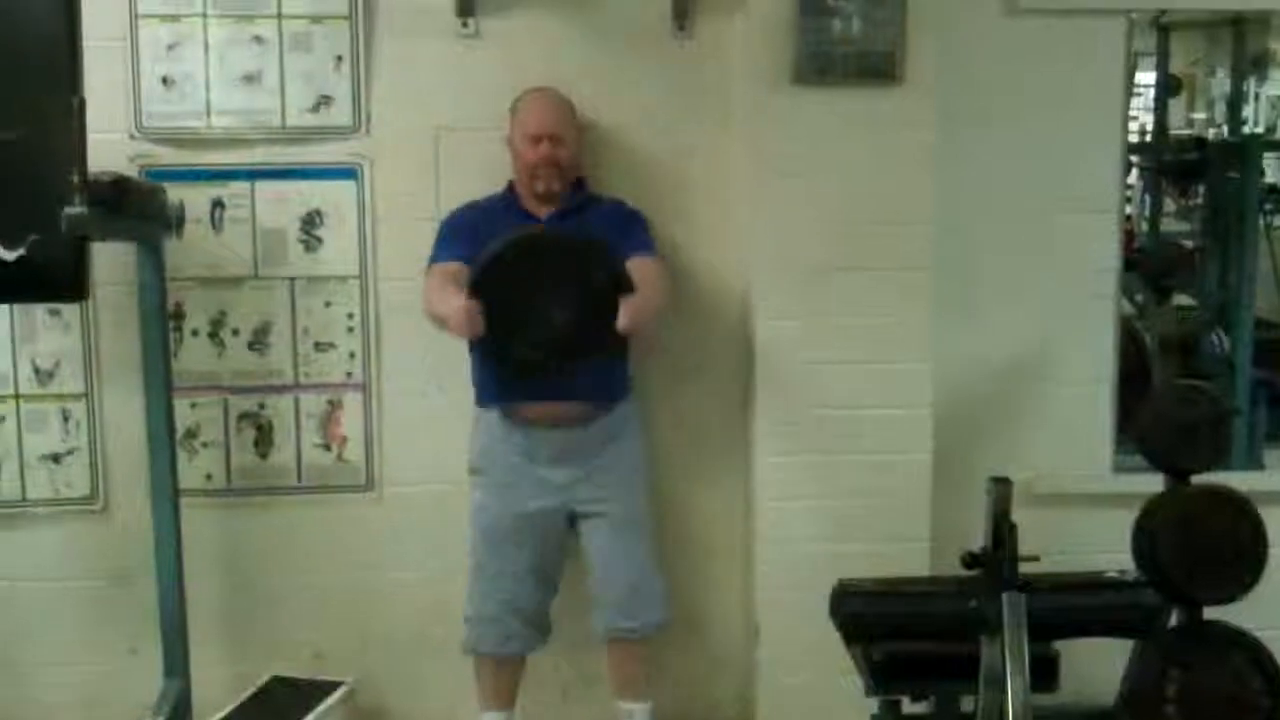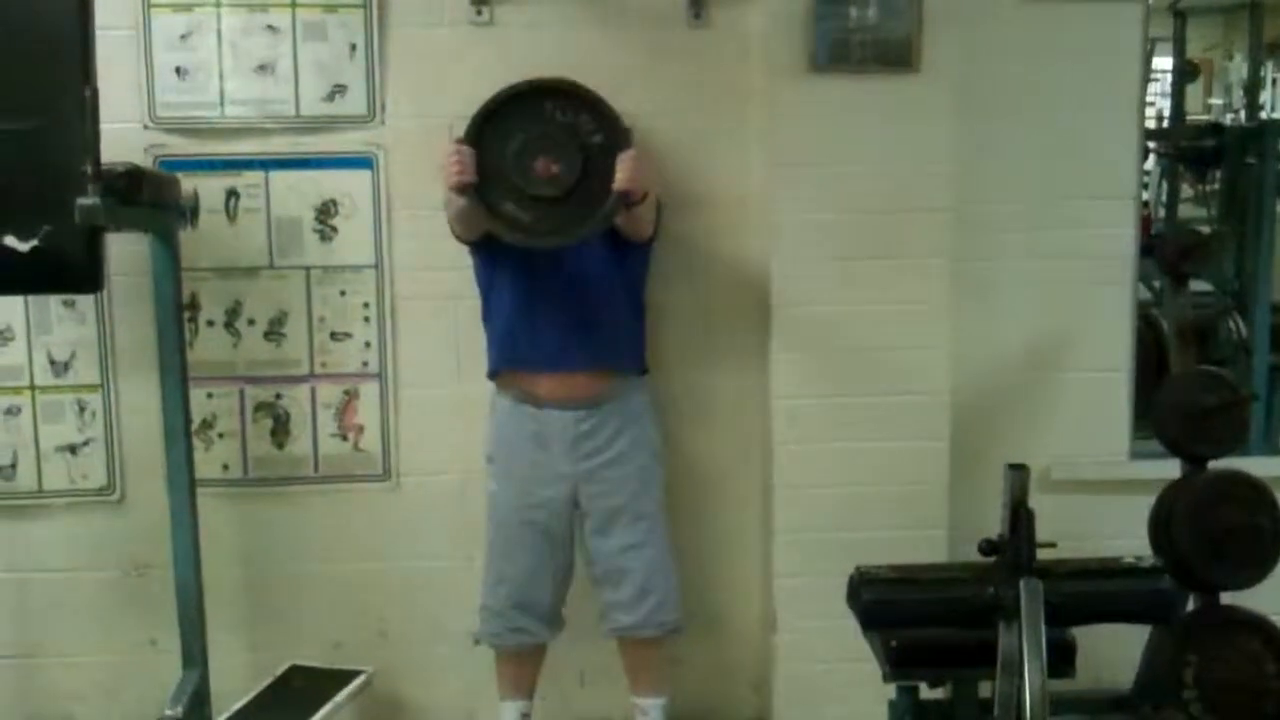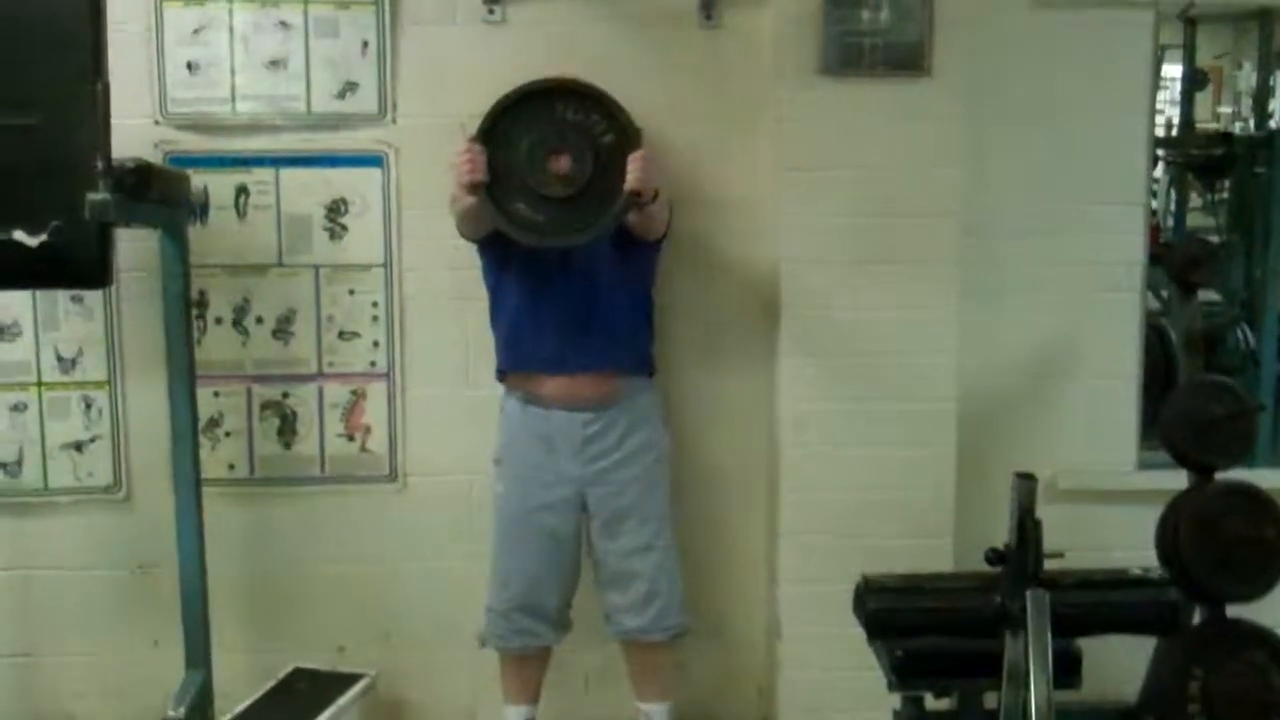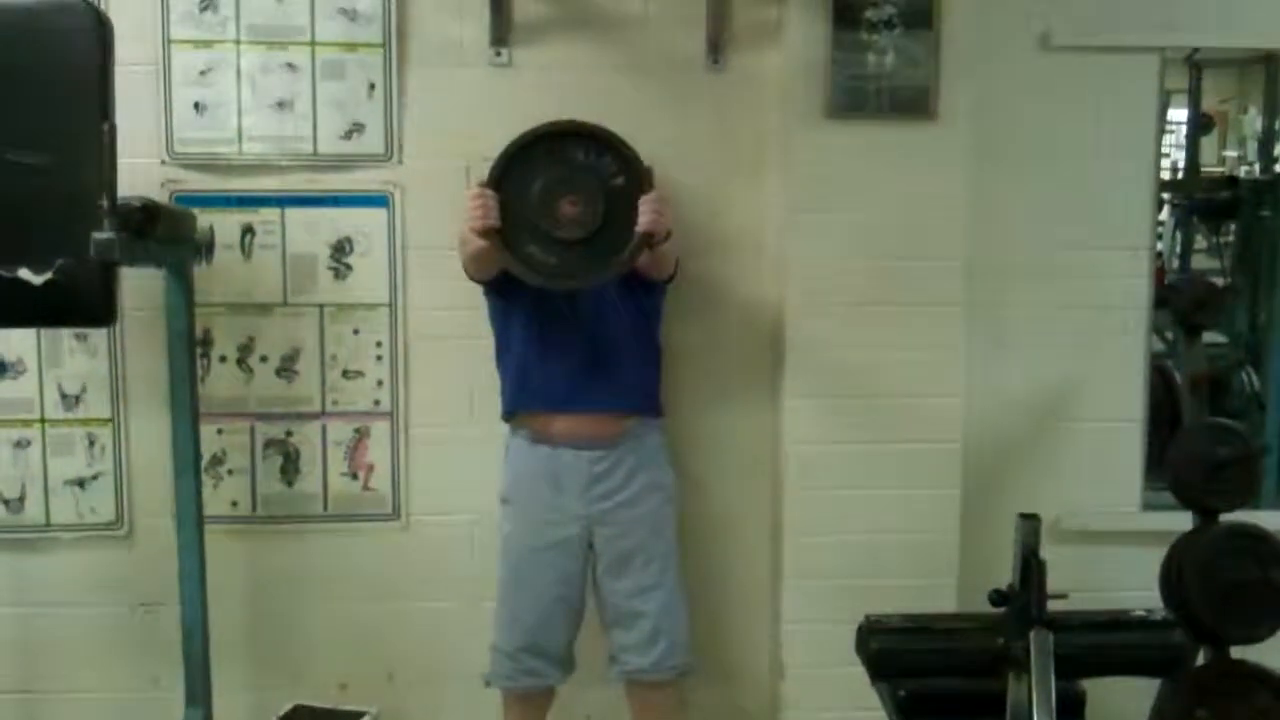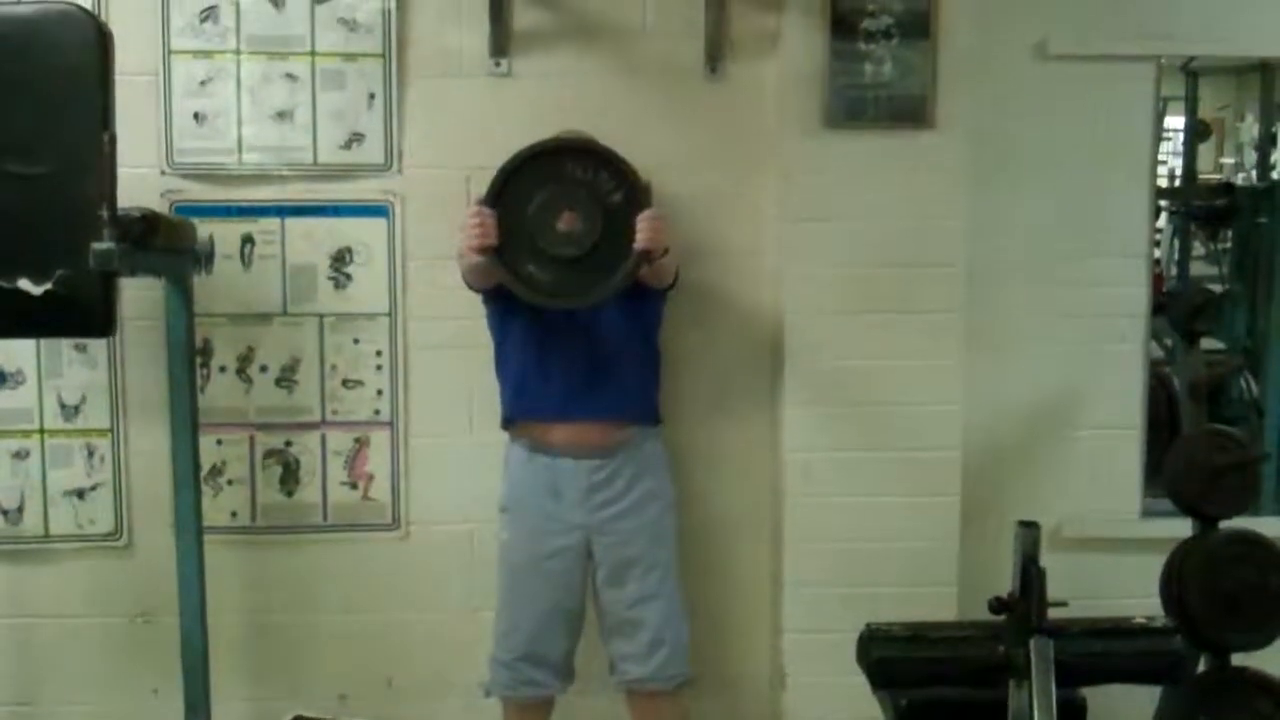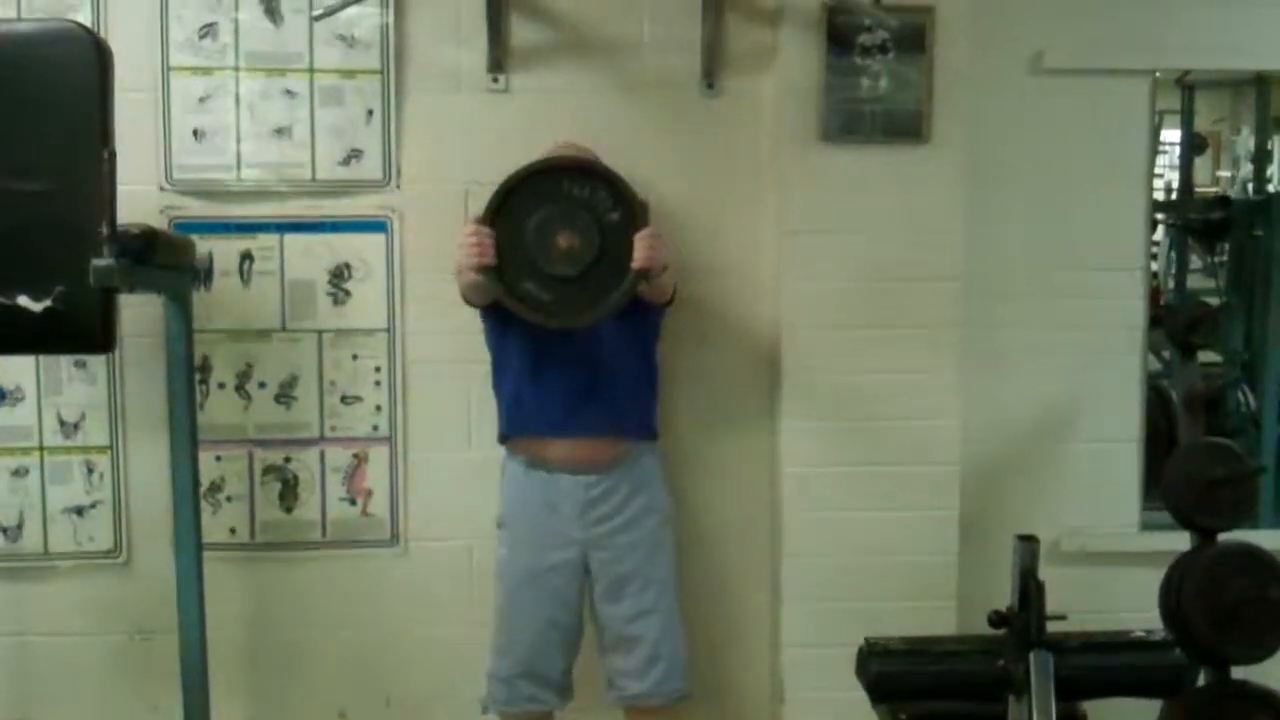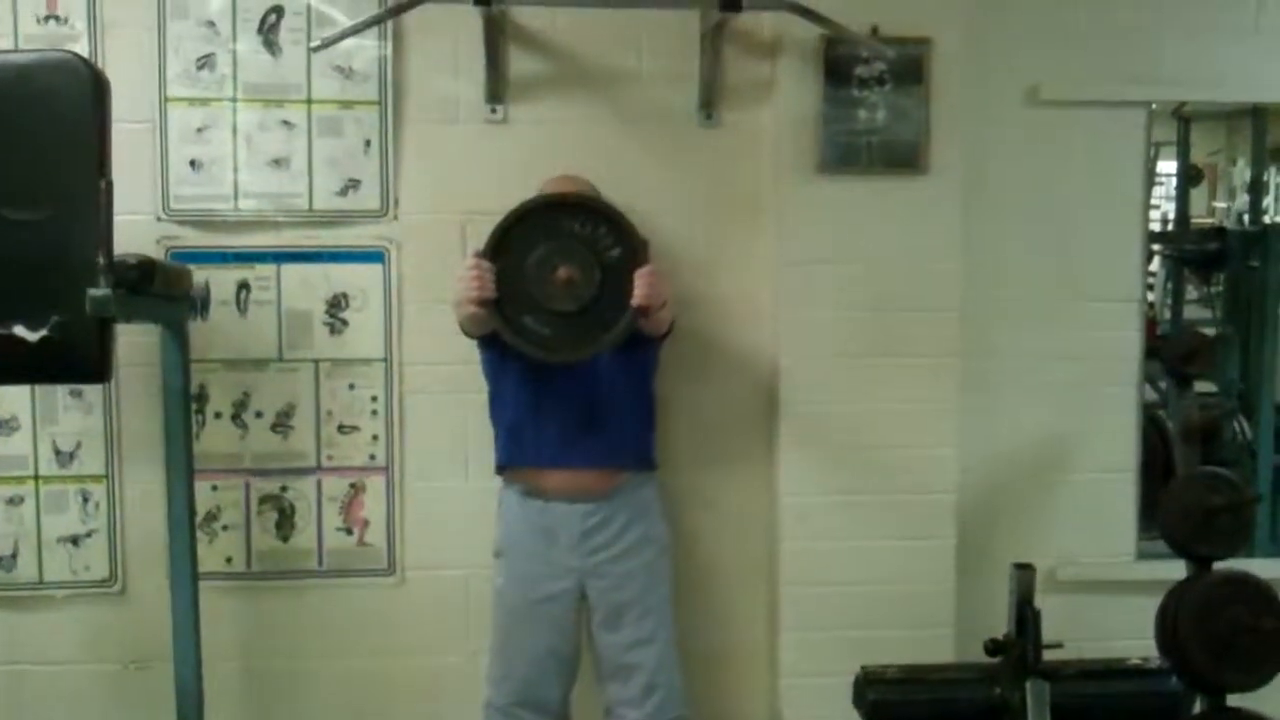
dt=0.4s
person 1, frame 1
left shoulder: (615, 220)
right shoulder: (475, 223)
left elbow: (652, 279)
right elbow: (439, 288)
left wrist: (642, 304)
right wrist: (451, 307)
left hip: (604, 437)
right hip: (511, 441)
left knee: (628, 595)
right knee: (501, 604)
person 1, frame 2
left shoulder: (617, 208)
left elbow: (641, 222)
right elbow: (466, 223)
left wrist: (636, 194)
right wrist: (459, 192)
left hip: (617, 419)
right hip: (525, 421)
left knee: (639, 584)
right knee: (516, 591)
person 1, frame 3
left shoulder: (623, 212)
left elbow: (653, 224)
right elbow: (473, 222)
left wrist: (649, 196)
right wrist: (467, 192)
left hip: (624, 419)
right hip: (533, 423)
left knee: (644, 590)
right knee: (522, 592)
person 1, frame 4
left shoulder: (633, 251)
left elbow: (661, 266)
right elbow: (480, 265)
left wrist: (660, 237)
right wrist: (477, 236)
left hip: (631, 458)
right hip: (539, 461)
left knee: (651, 632)
right knee: (527, 635)
person 1, frame 5
left shoulder: (629, 253)
left elbow: (661, 275)
right elbow: (483, 274)
left wrist: (659, 247)
right wrist: (474, 251)
left hip: (630, 466)
right hip: (538, 471)
left knee: (650, 638)
right knee: (527, 643)
person 1, frame 6
left shoulder: (627, 264)
left elbow: (660, 291)
right elbow: (479, 292)
left wrist: (658, 269)
right wrist: (470, 269)
left hip: (627, 483)
right hip: (535, 486)
left knee: (648, 660)
right knee: (525, 664)
person 1, frame 7
left shoulder: (624, 297)
left elbow: (657, 323)
right elbow: (477, 322)
left wrist: (656, 305)
right wrist: (469, 302)
left hip: (625, 511)
right hip: (532, 515)
